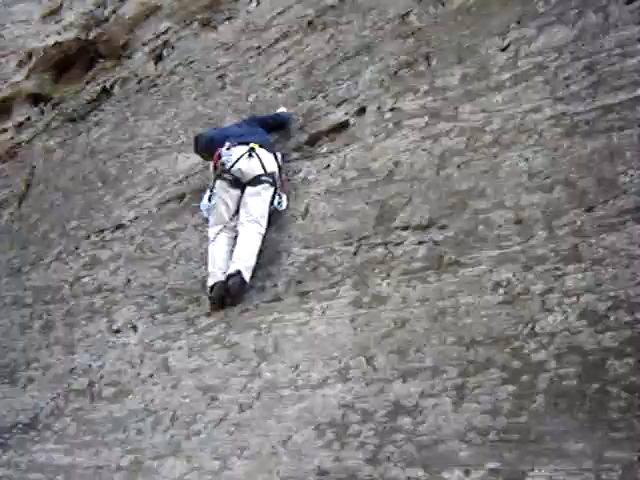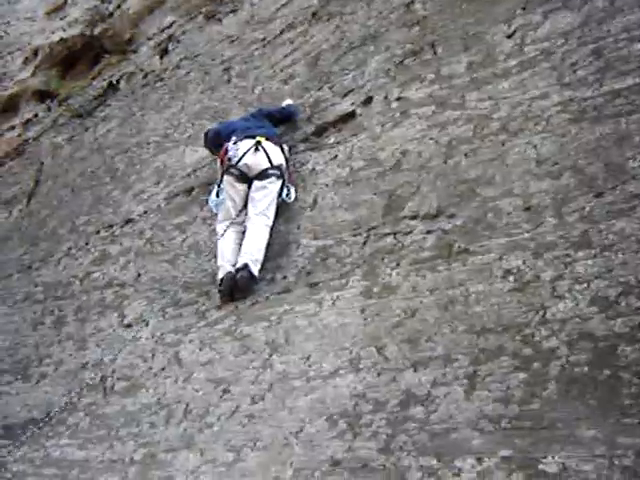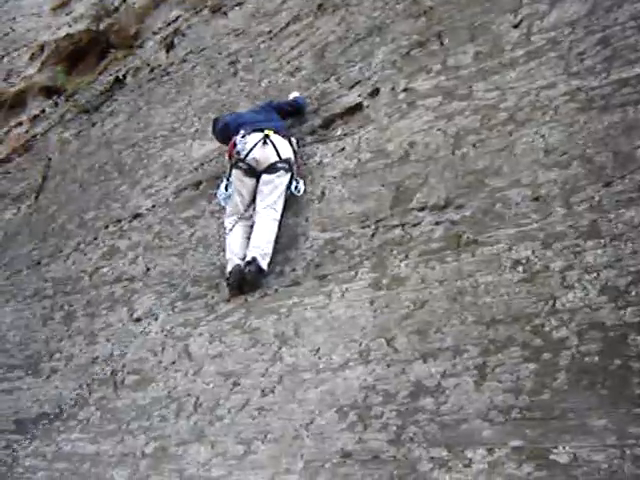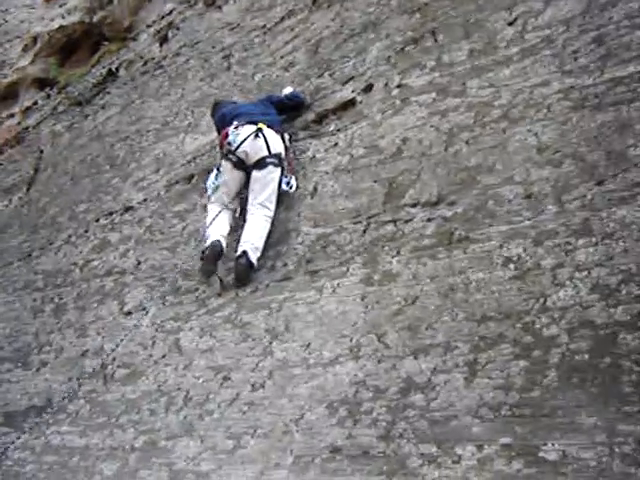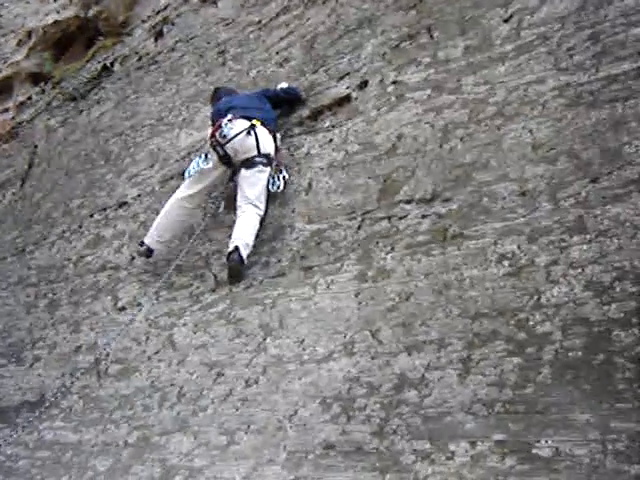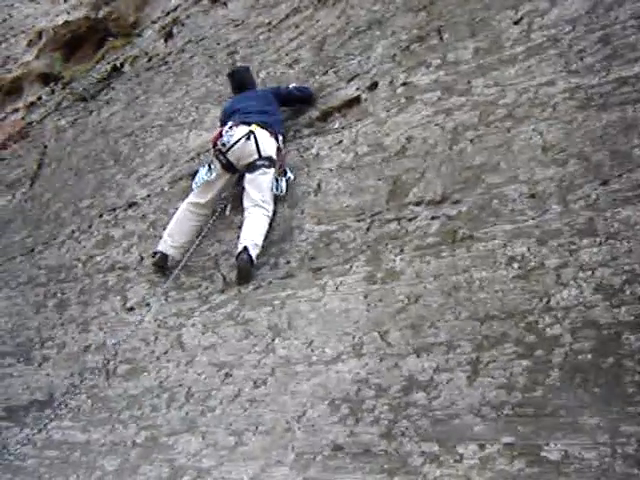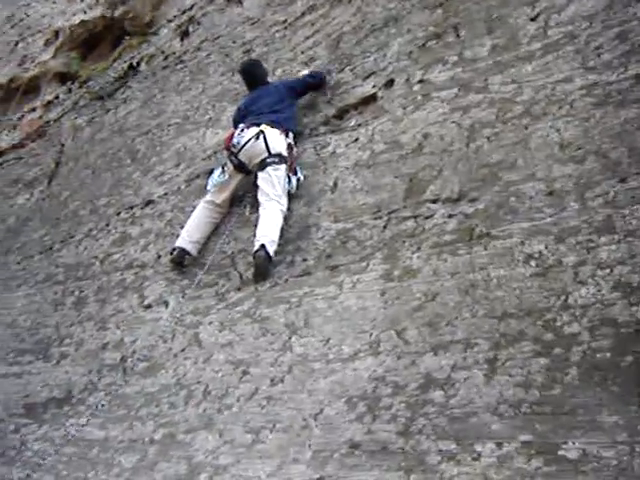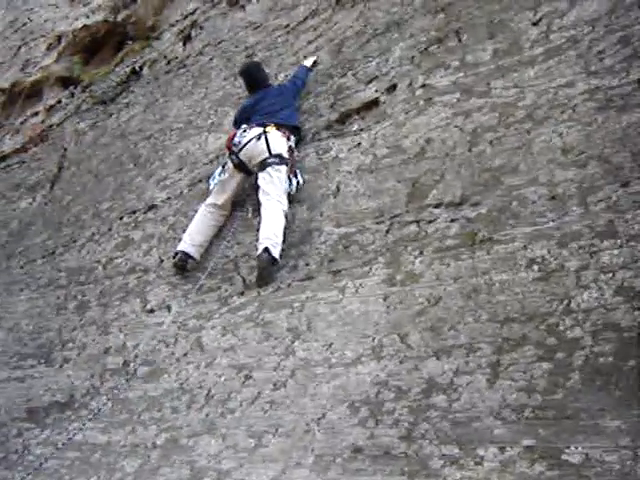
dt=0.4s
person 1, frame 1
left shoulder: (207, 140)
right shoulder: (249, 123)
right elbow: (284, 120)
right wrist: (282, 112)
left hip: (231, 160)
right hip: (264, 162)
left knee: (221, 226)
right knee: (251, 225)
left ankle: (217, 281)
right ankle: (238, 275)
person 1, frame 2
left shoulder: (215, 134)
right shoulder: (256, 116)
right elbow: (290, 114)
right wrist: (288, 104)
left hip: (238, 155)
right hip: (271, 155)
left knee: (229, 221)
right knee: (259, 218)
left ankle: (226, 273)
right ankle: (247, 269)
person 1, frame 3
left shoulder: (223, 126)
right shoulder: (265, 109)
right elbow: (299, 106)
right wrist: (295, 97)
left hip: (246, 148)
right hip: (279, 149)
left knee: (237, 215)
right knee: (267, 212)
left ankle: (234, 266)
right ankle: (255, 263)
person 1, frame 4
left shoulder: (222, 116)
right shoulder: (264, 102)
right elbow: (300, 102)
right wrist: (288, 94)
left hip: (237, 141)
right hip: (270, 142)
left knee: (219, 202)
right knee: (260, 209)
left ankle: (214, 245)
right ankle: (246, 256)
person 1, frame 5
left shoulder: (219, 108)
right shoulder: (259, 95)
right elbow: (295, 95)
right wrist: (282, 90)
left hip: (230, 133)
right hip: (262, 140)
left knee: (190, 192)
right knee: (250, 205)
left ankle: (151, 244)
right ankle: (238, 252)
person 1, frame 6
left shoulder: (229, 106)
right shoulder: (270, 93)
right elbow: (308, 95)
right wrist: (293, 90)
left hip: (233, 139)
right hip: (262, 142)
left knee: (199, 201)
right knee: (258, 206)
left ankle: (165, 251)
right ankle: (247, 252)
person 1, frame 7
left shoulder: (244, 104)
right shoulder: (283, 87)
left elbow: (236, 127)
right elbow: (319, 79)
right wrist: (306, 76)
left hip: (244, 141)
right hip: (273, 141)
left knee: (214, 200)
right knee: (273, 201)
left ankle: (183, 247)
right ankle: (264, 249)
person 1, frame 8
left shoulder: (246, 106)
right shoulder: (285, 90)
left elbow: (238, 129)
right elbow: (300, 76)
right wrist: (306, 65)
left hip: (246, 141)
right hip: (275, 143)
left knee: (216, 202)
right knee: (273, 202)
left ankle: (186, 252)
right ankle: (268, 253)
